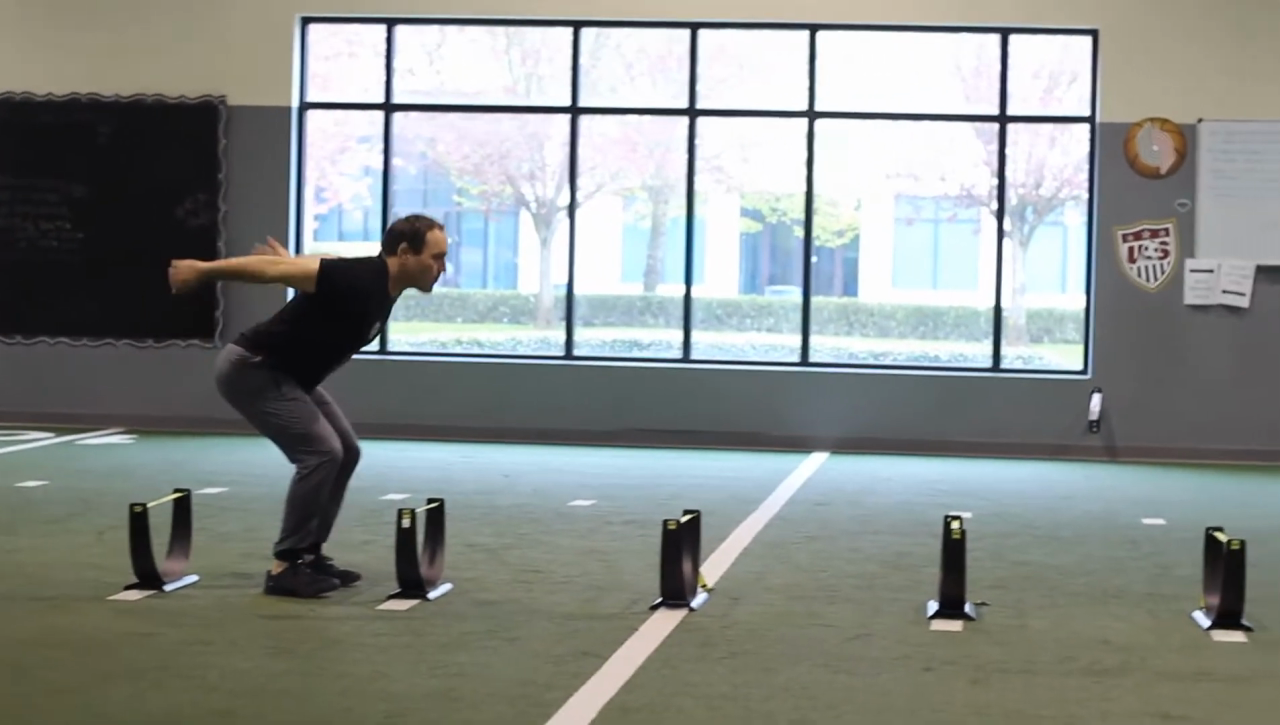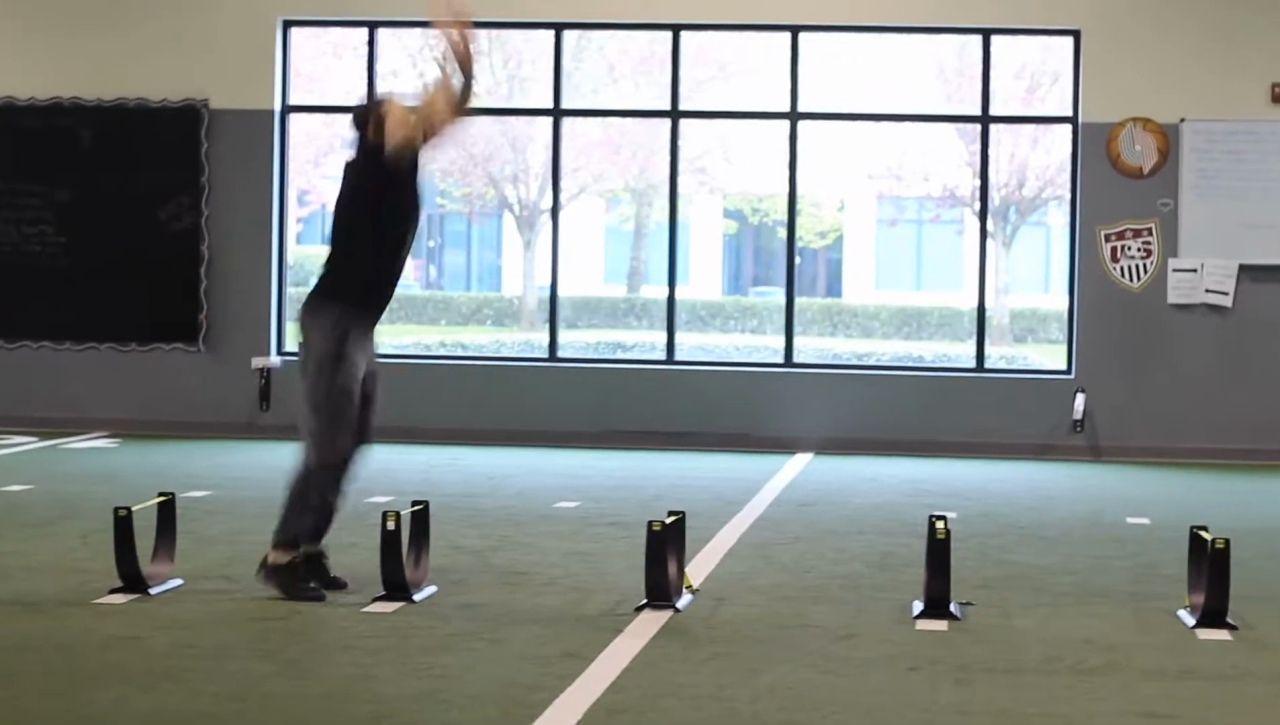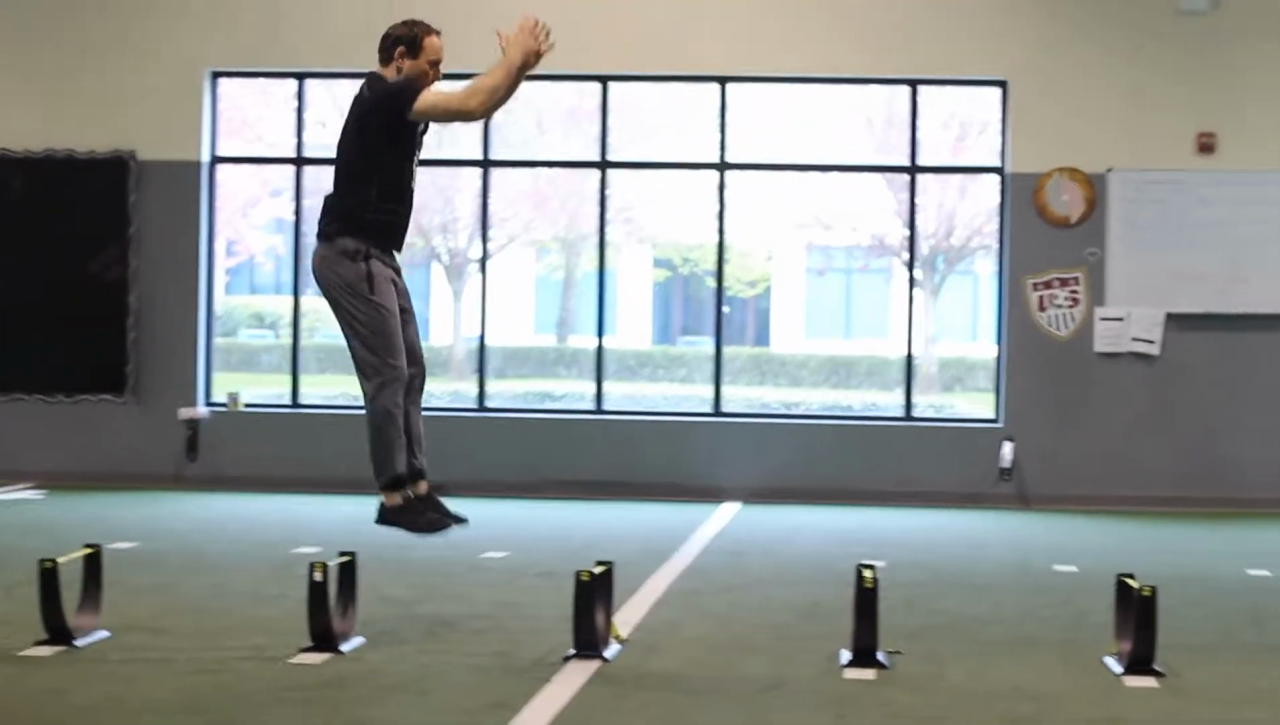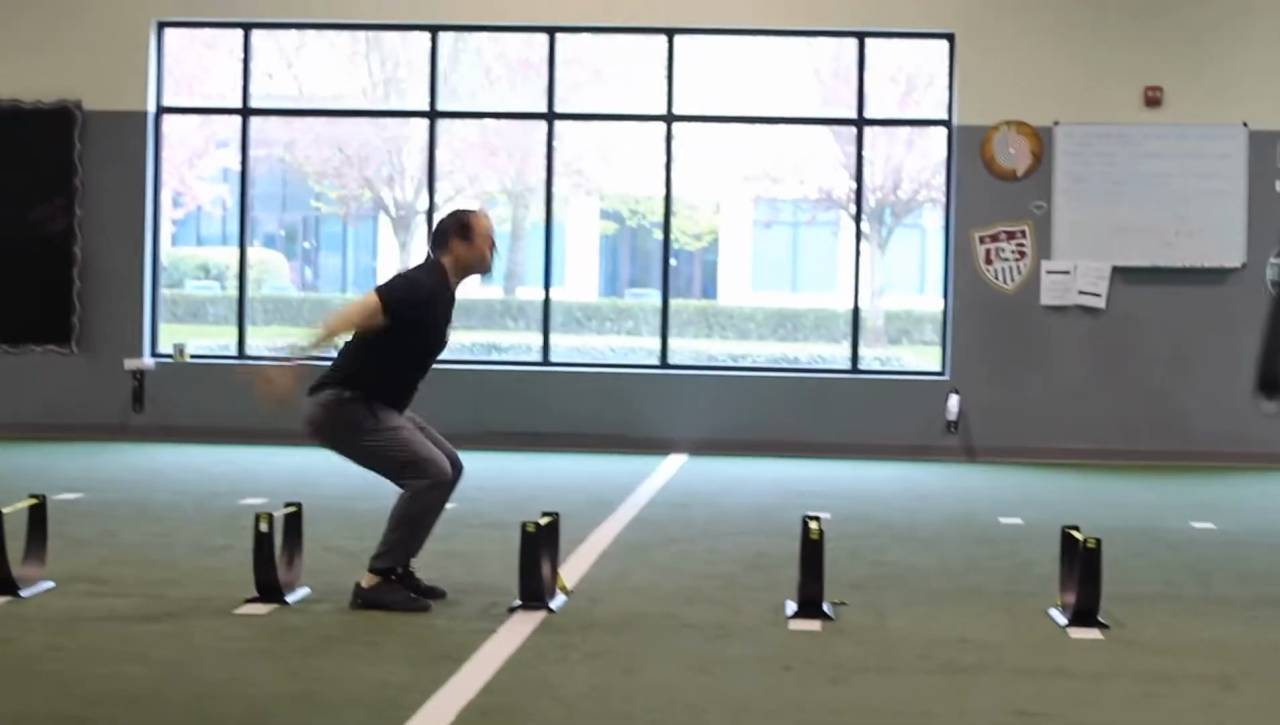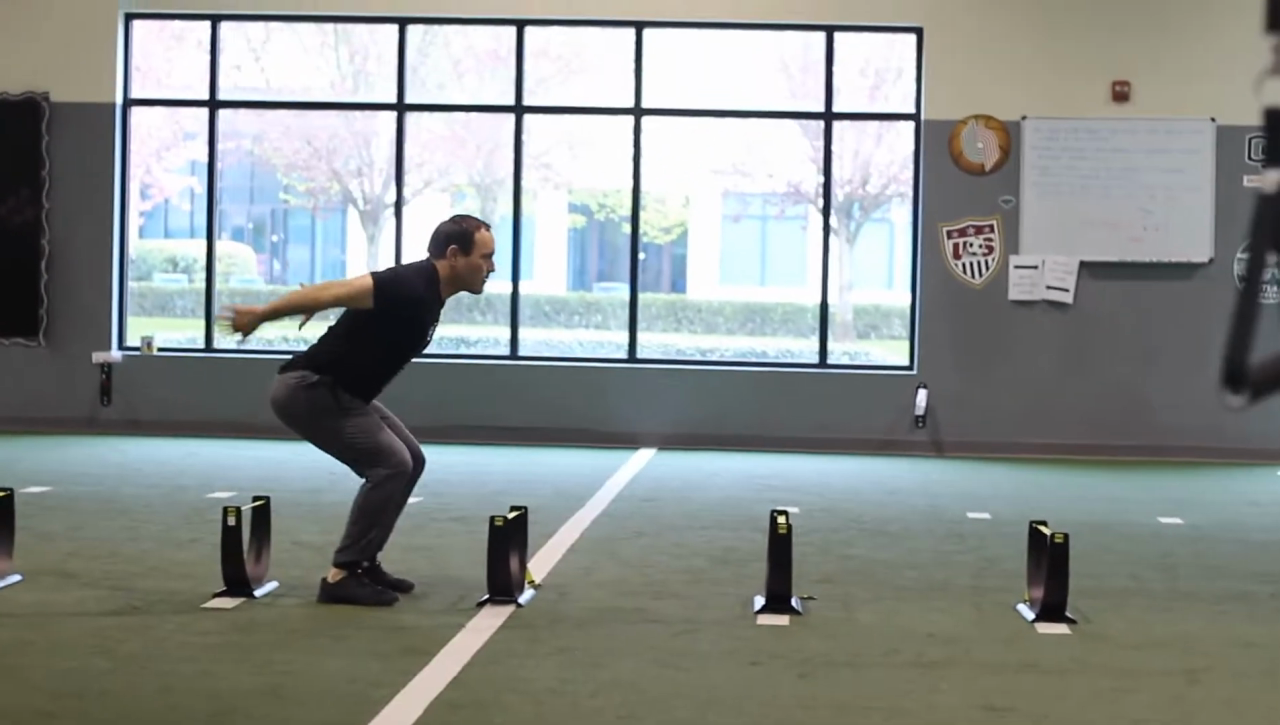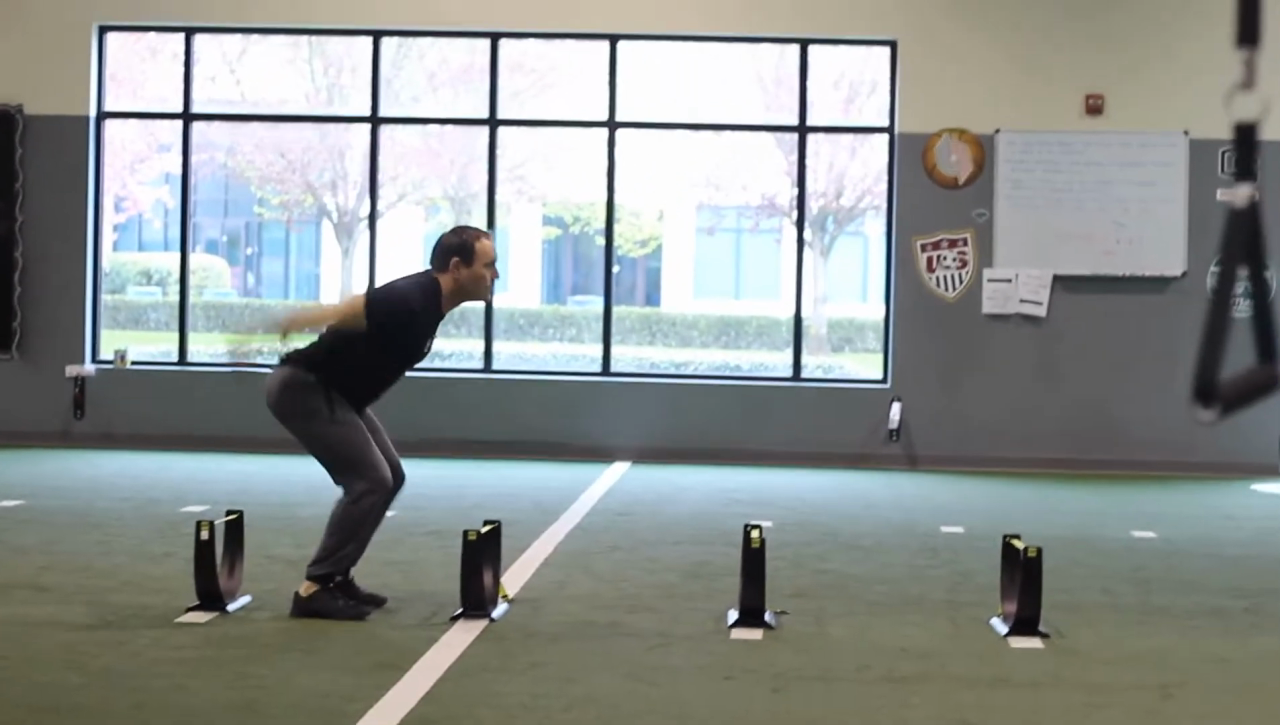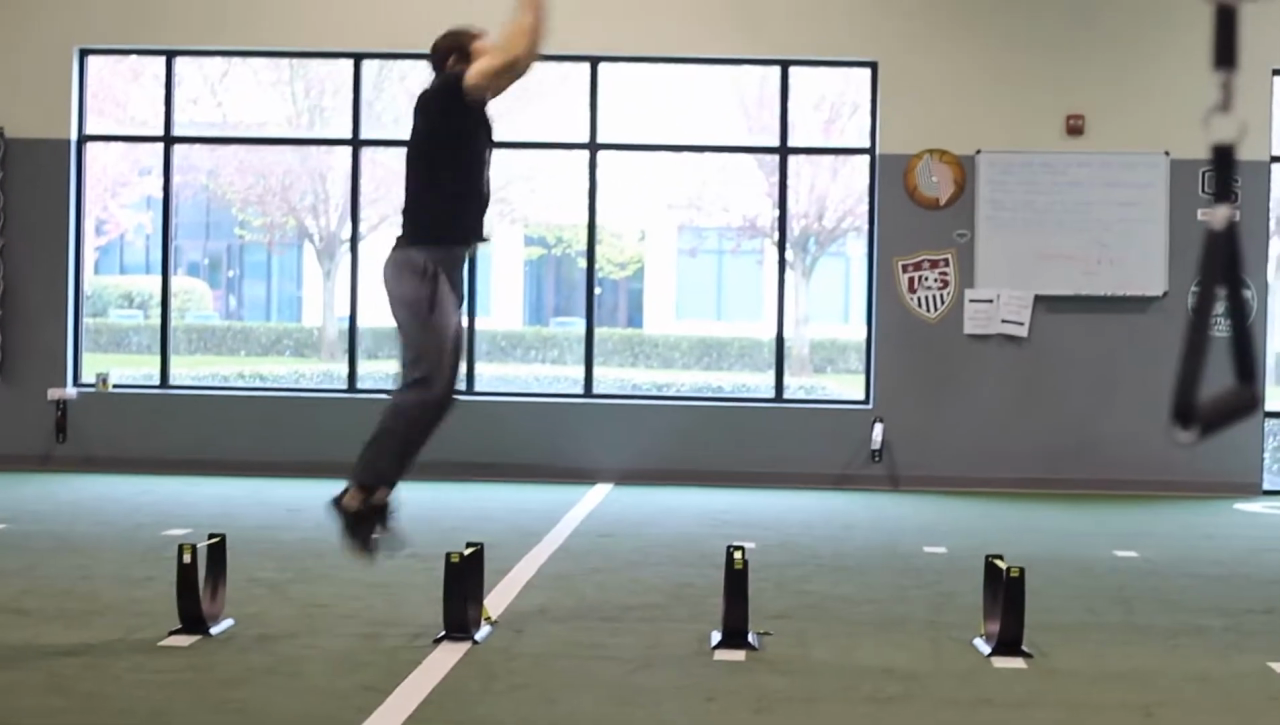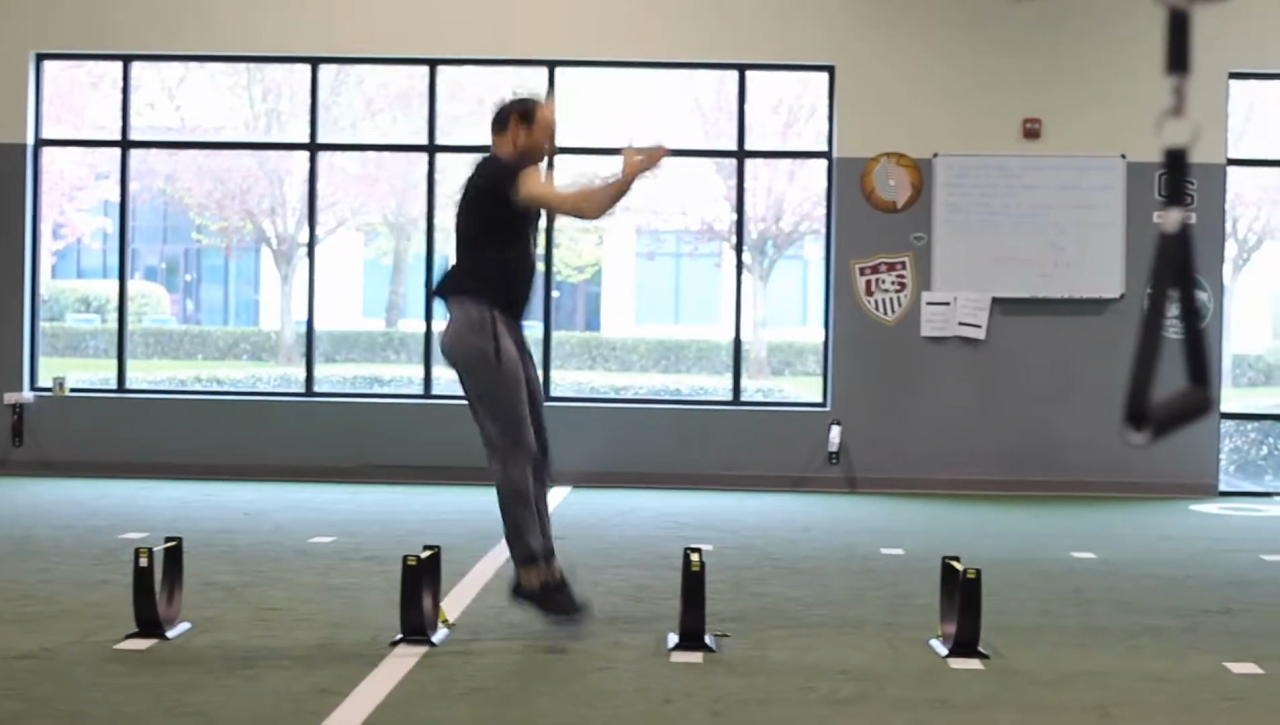
dt=0.4s
person 1, frame 1
left shoulder: (383, 287)
right shoulder: (358, 281)
right elbow: (279, 270)
left wrist: (286, 260)
right wrist: (205, 270)
left hip: (285, 372)
right hip: (251, 368)
left knee: (344, 453)
right knee: (322, 455)
left ankle: (307, 554)
right ankle: (286, 564)
person 1, frame 2
left shoulder: (395, 165)
right shoulder: (373, 167)
left elbow: (446, 113)
right elbow: (421, 129)
left wrist: (465, 64)
right wrist: (459, 64)
left hip: (354, 325)
right hip: (334, 324)
left knee: (346, 443)
right knee: (330, 446)
left ankle: (305, 547)
right ankle: (285, 556)
person 1, frame 3
left shoulder: (396, 102)
right shoulder: (382, 96)
left elbow: (480, 107)
right elbow: (469, 106)
left wrist: (520, 61)
right wrist: (515, 57)
left hip: (375, 258)
right hip: (350, 257)
left knee: (407, 377)
right knee: (387, 376)
left ankle: (415, 488)
right ankle: (399, 495)
person 1, frame 4
left shoulder: (436, 289)
right shoulder: (421, 289)
left elbow: (365, 314)
right elbow: (353, 318)
right wrist: (292, 366)
left hip: (368, 404)
right hip: (345, 407)
left knee: (446, 468)
right knee: (433, 474)
left ankle: (394, 570)
right ankle: (378, 580)
person 1, frame 5
left shoulder: (428, 290)
right shoulder: (411, 289)
left elbow: (338, 293)
right elbow: (331, 293)
right wrist: (260, 316)
left hip: (338, 388)
right hip: (308, 388)
left knee: (410, 461)
right knee: (391, 465)
left ankle: (362, 564)
right ankle: (343, 574)
person 1, frame 6
left shoulder: (428, 304)
right shoulder: (411, 303)
left elbow: (349, 313)
right elbow: (335, 313)
right wrist: (280, 331)
left hip: (328, 389)
right hip: (301, 389)
left knee: (389, 479)
right knee: (372, 482)
left ankle: (336, 580)
right ankle: (315, 587)
person 1, frame 7
left shoulder: (452, 106)
right shoulder: (444, 97)
left elbow: (515, 58)
right elbow: (515, 54)
left hip: (440, 268)
right hip: (420, 268)
left knee: (437, 390)
right knee: (427, 386)
left ankle: (371, 491)
right ankle: (360, 494)
person 1, frame 8
left shoulder: (509, 180)
right shoulder: (497, 174)
left elbow: (581, 204)
right elbow: (579, 203)
left wrist: (626, 177)
right wrist: (625, 177)
left hip: (497, 328)
right hip: (478, 329)
left knee: (531, 450)
right knee: (513, 452)
left ankle: (537, 570)
right ankle: (534, 574)
